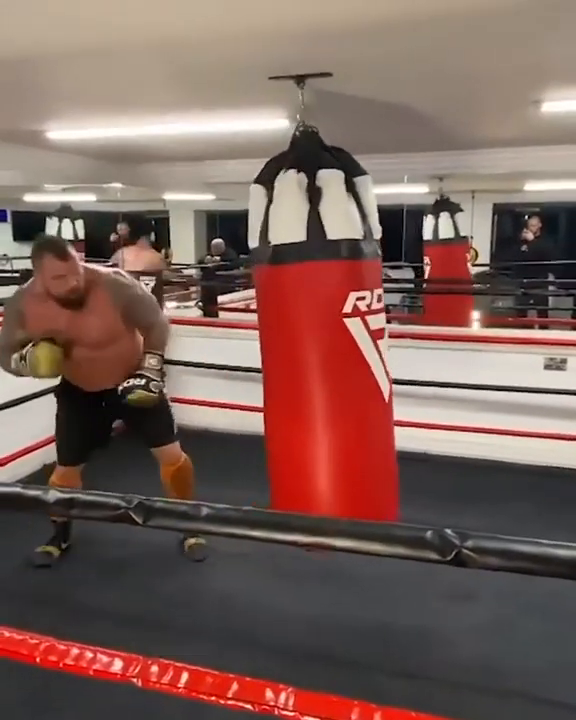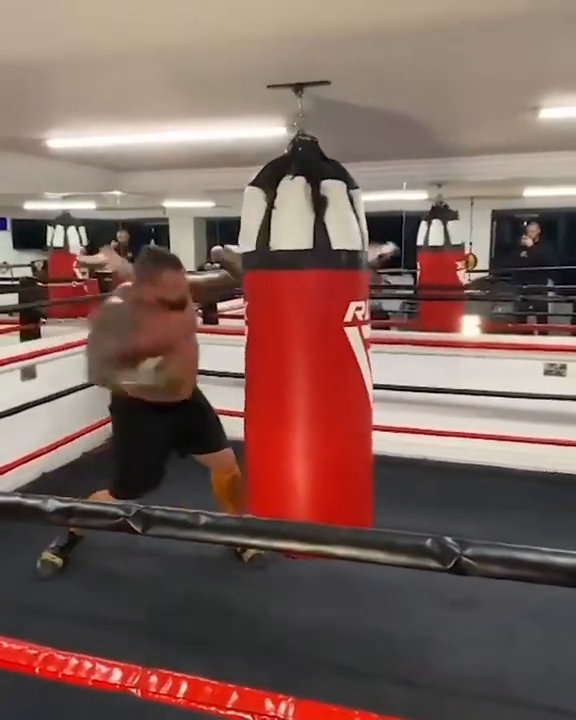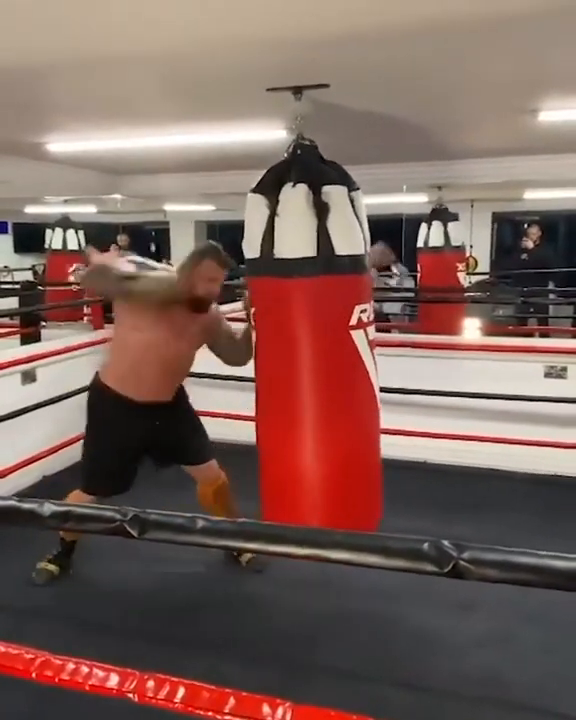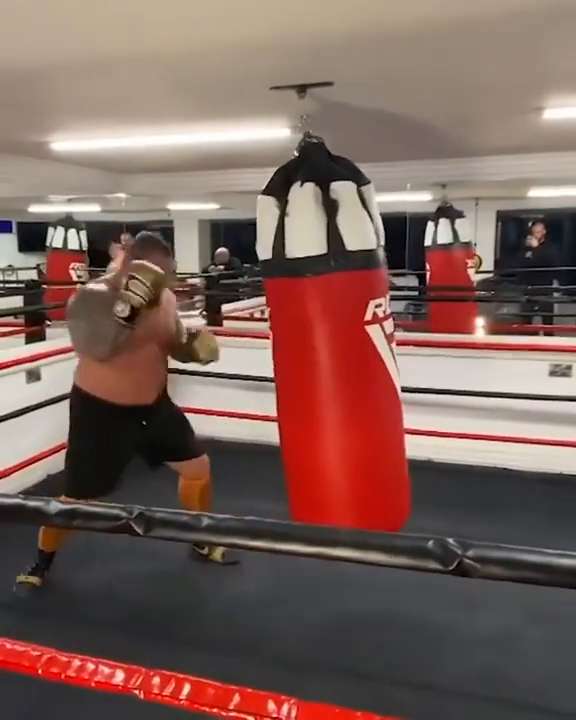
dt=0.5s
person 1, frame 1
left shoulder: (113, 285)
left elbow: (156, 324)
left wrist: (151, 370)
right wrist: (31, 358)
left hip: (130, 380)
right hip: (78, 390)
left knee: (171, 454)
right knee: (67, 468)
right ankle: (60, 533)
person 1, frame 2
left shoulder: (178, 287)
right shoulder: (118, 312)
right elbow: (101, 371)
right wrist: (145, 375)
left hip: (185, 397)
right hip: (139, 410)
left knee: (226, 463)
right knee: (122, 494)
right ankle: (67, 540)
person 1, frame 3
left shoulder: (207, 313)
right shoulder: (146, 273)
left elbow: (236, 356)
right elbow: (97, 274)
left wrist: (252, 332)
right wrist: (138, 283)
left hip: (167, 406)
right hip: (116, 405)
left knee: (210, 473)
right knee: (91, 492)
right ankle: (64, 550)
person 1, frame 4
left shoulder: (165, 298)
right shoulder: (91, 298)
left elbow: (179, 349)
right elbow: (98, 348)
left wrist: (198, 345)
right wrist: (131, 302)
left hip: (153, 405)
right hip: (99, 410)
left knee: (198, 466)
right knee: (78, 499)
left ankle: (200, 540)
right ankle: (41, 562)
